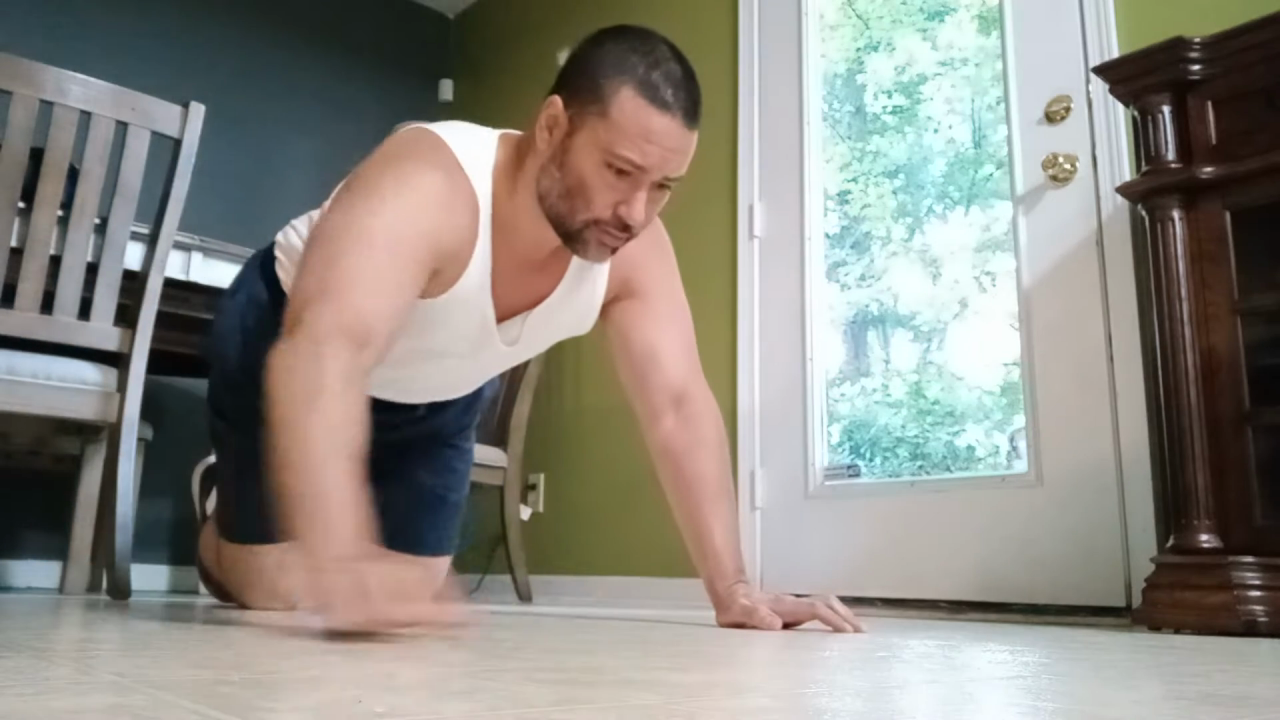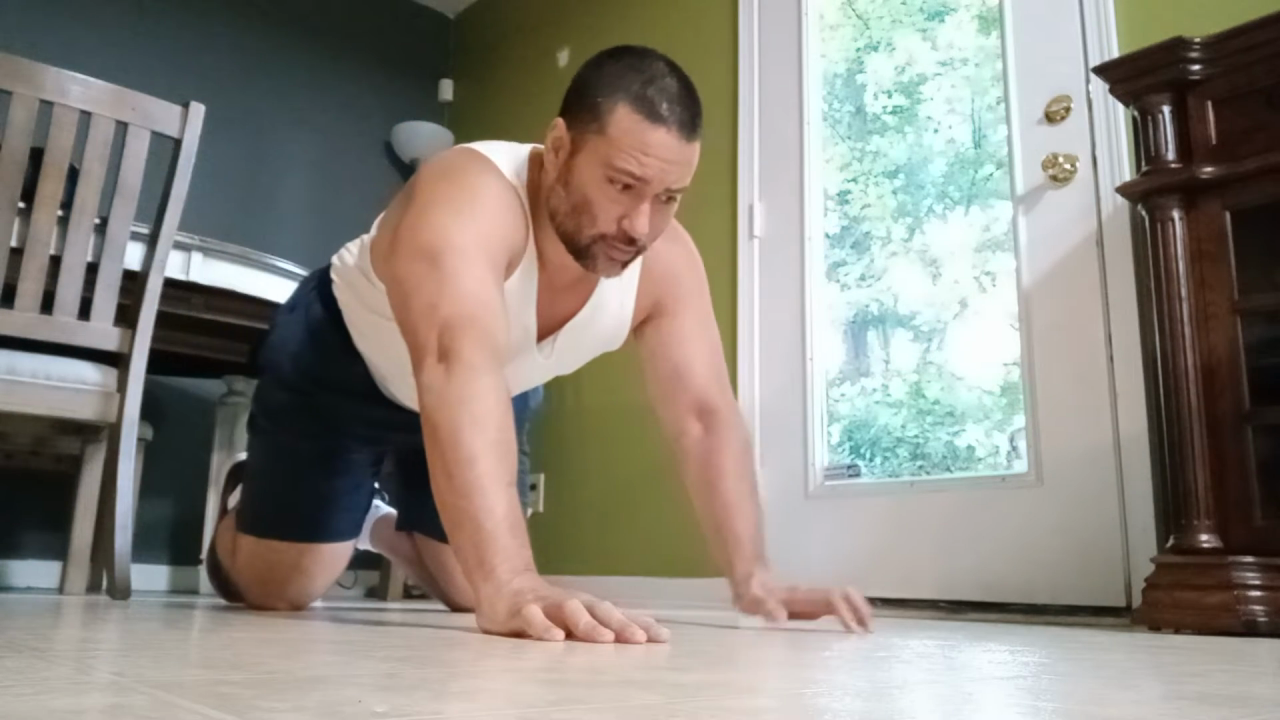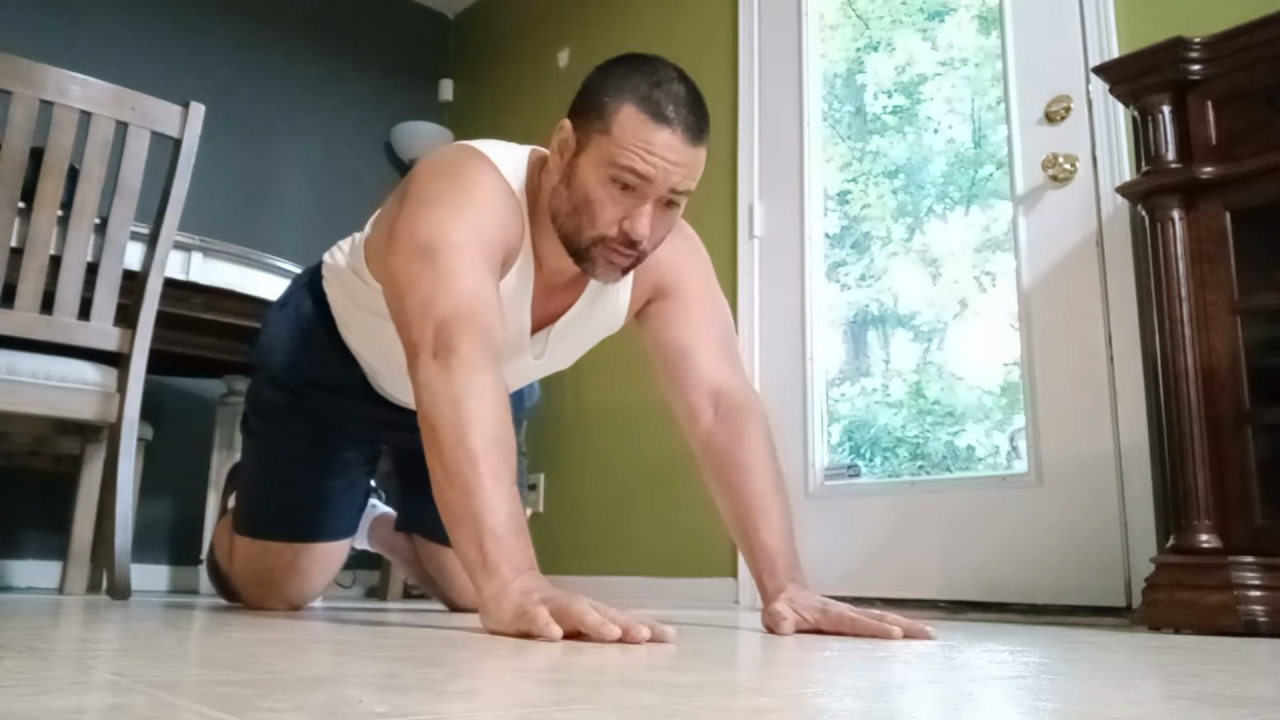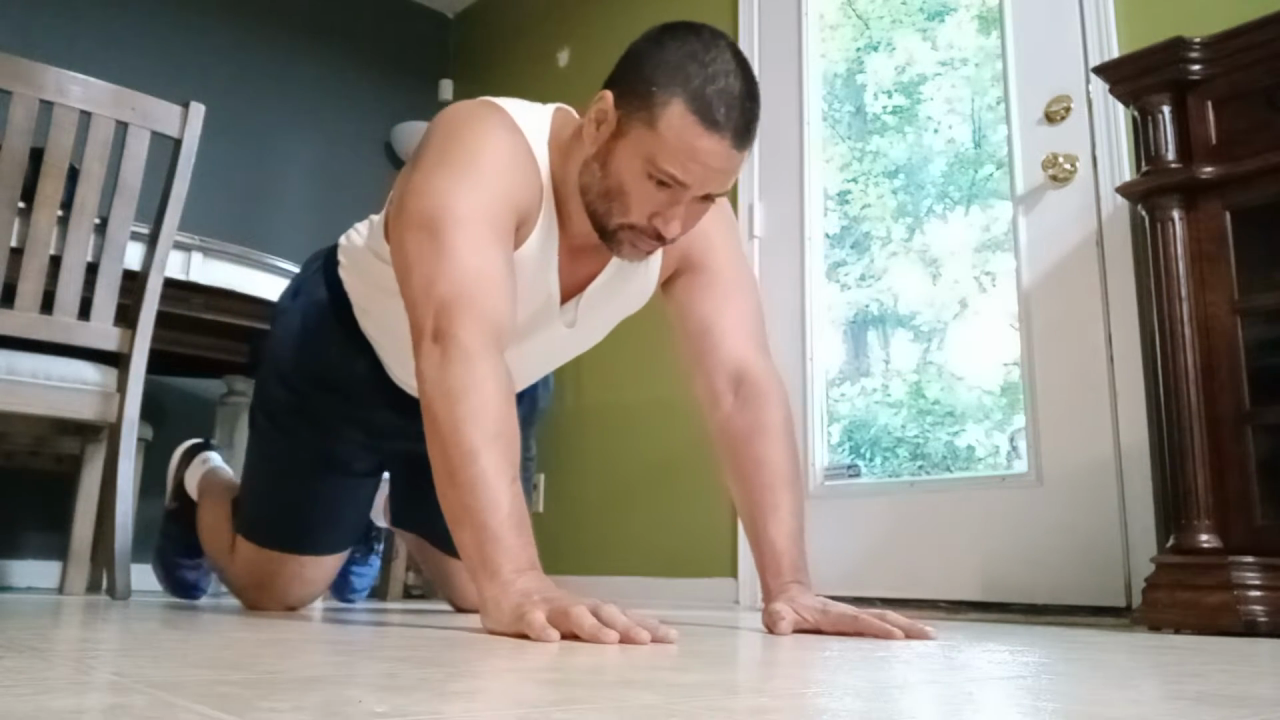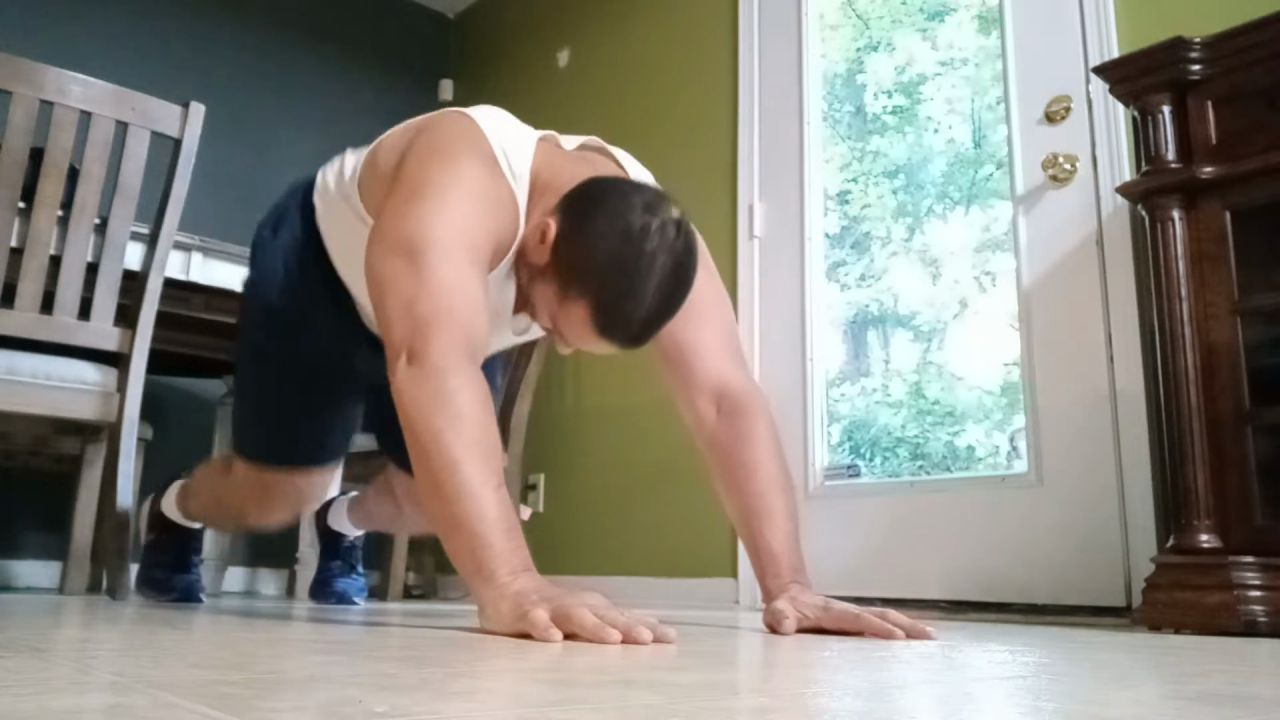
dt=1s
person 1, frame 1
left shoulder: (636, 252)
right shoulder: (427, 185)
left elbow: (678, 409)
right elbow: (322, 353)
left wrist: (732, 590)
right wrist: (338, 561)
left hip: (438, 393)
right hip: (285, 336)
left knee: (416, 603)
right knee: (269, 590)
left ankle: (346, 519)
right ankle: (228, 499)
person 1, frame 2
left shoulder: (665, 261)
right shoulder: (470, 197)
left elbow: (705, 414)
right elbow: (457, 369)
left wrist: (751, 573)
right wrist: (509, 585)
left hip: (487, 396)
right hip: (338, 359)
left knee: (466, 586)
right knee: (278, 586)
left ankle: (397, 527)
right ankle: (248, 499)
person 1, frame 3
left shoulder: (669, 259)
right shoulder: (467, 195)
left elbow: (723, 407)
right elbow: (453, 367)
left wrist: (785, 588)
right wrist: (515, 586)
left hip: (475, 393)
right hip: (332, 356)
left knee: (470, 589)
right knee: (279, 589)
left ankle: (386, 529)
right ankle: (247, 501)
person 1, frame 4
left shoulder: (696, 224)
right shoulder: (486, 152)
left elbow: (743, 387)
right elbow: (457, 352)
left wrist: (788, 585)
right wrist: (516, 582)
left hip: (495, 388)
right hip: (346, 351)
left knee: (473, 592)
right knee: (277, 589)
left ankle: (386, 507)
right ankle: (201, 482)
person 1, frame 5
left shoulder: (660, 238)
right shoulder: (461, 179)
left elbow: (726, 399)
right elbow: (431, 369)
left wrist: (787, 584)
right wrist: (509, 585)
left hip: (418, 303)
right hip: (320, 268)
left knee: (447, 488)
right knee: (273, 494)
left ankle: (343, 524)
right ankle: (172, 513)
